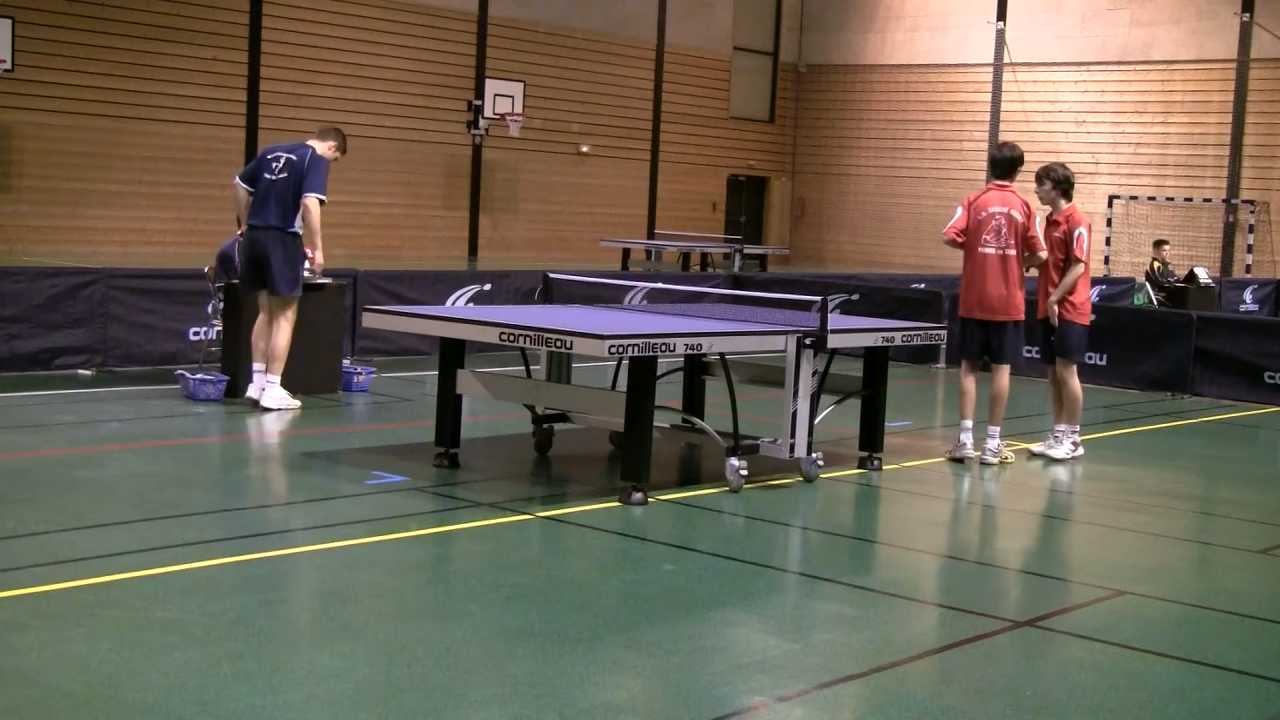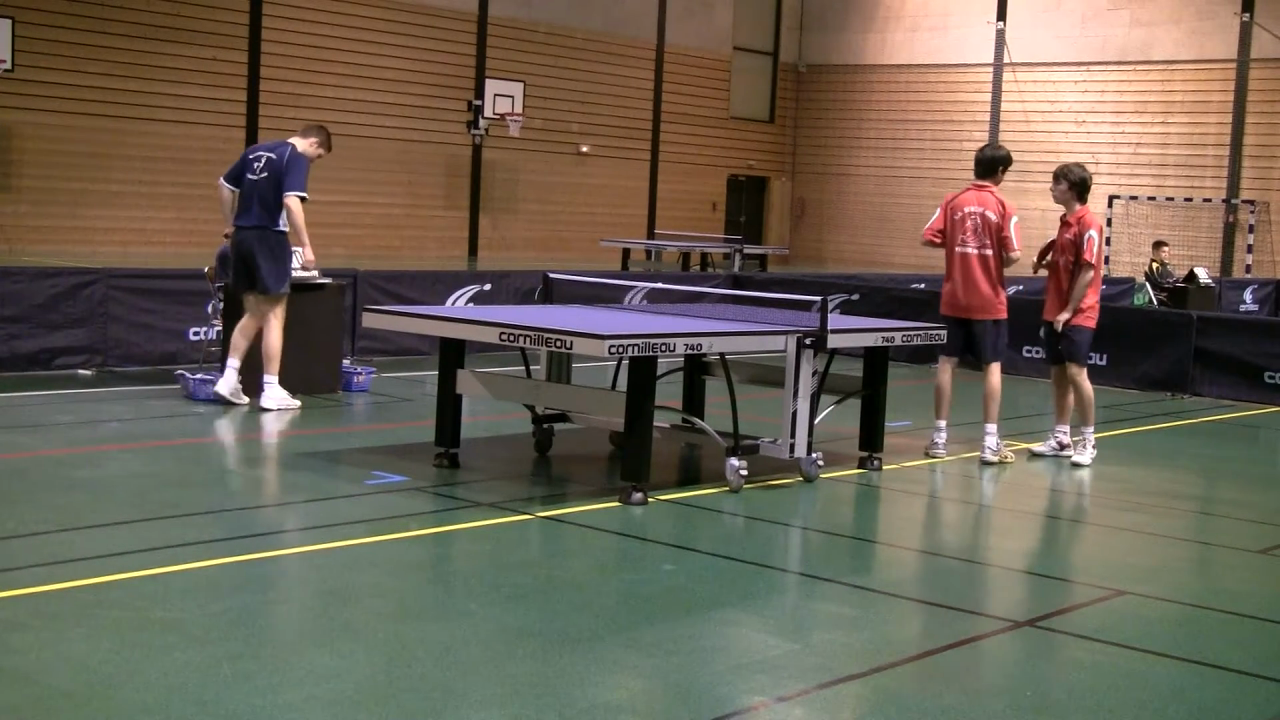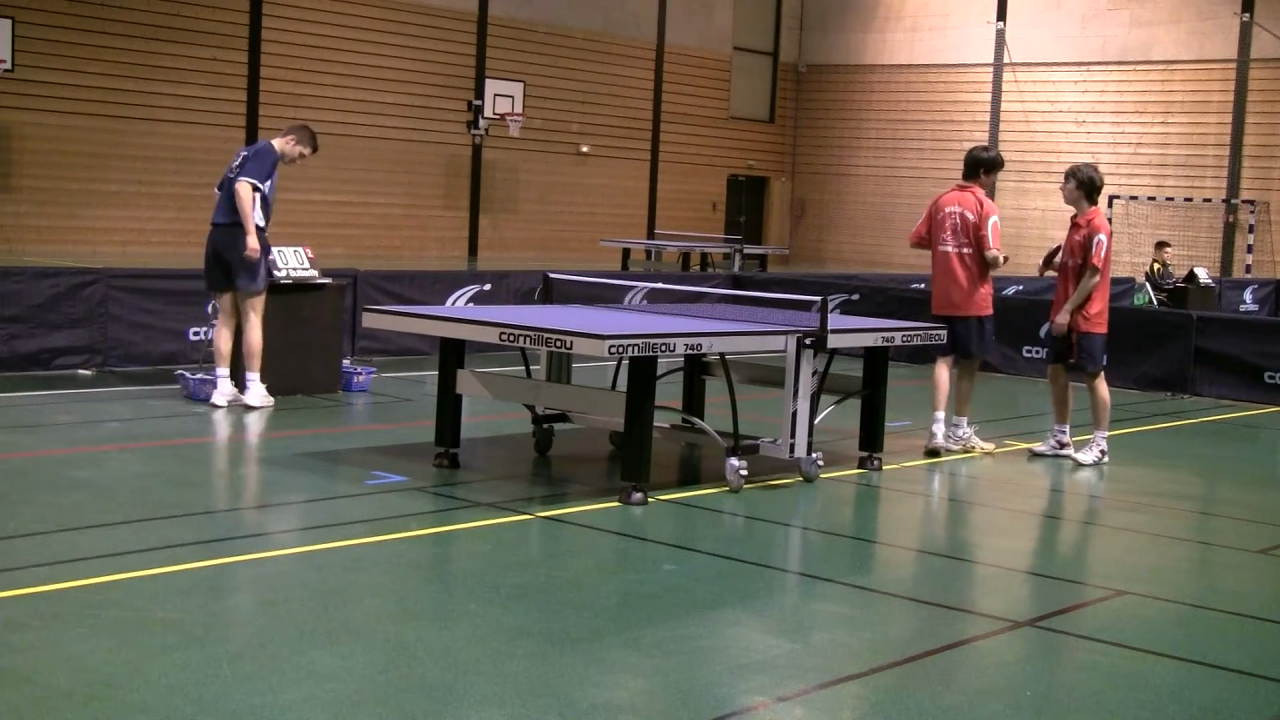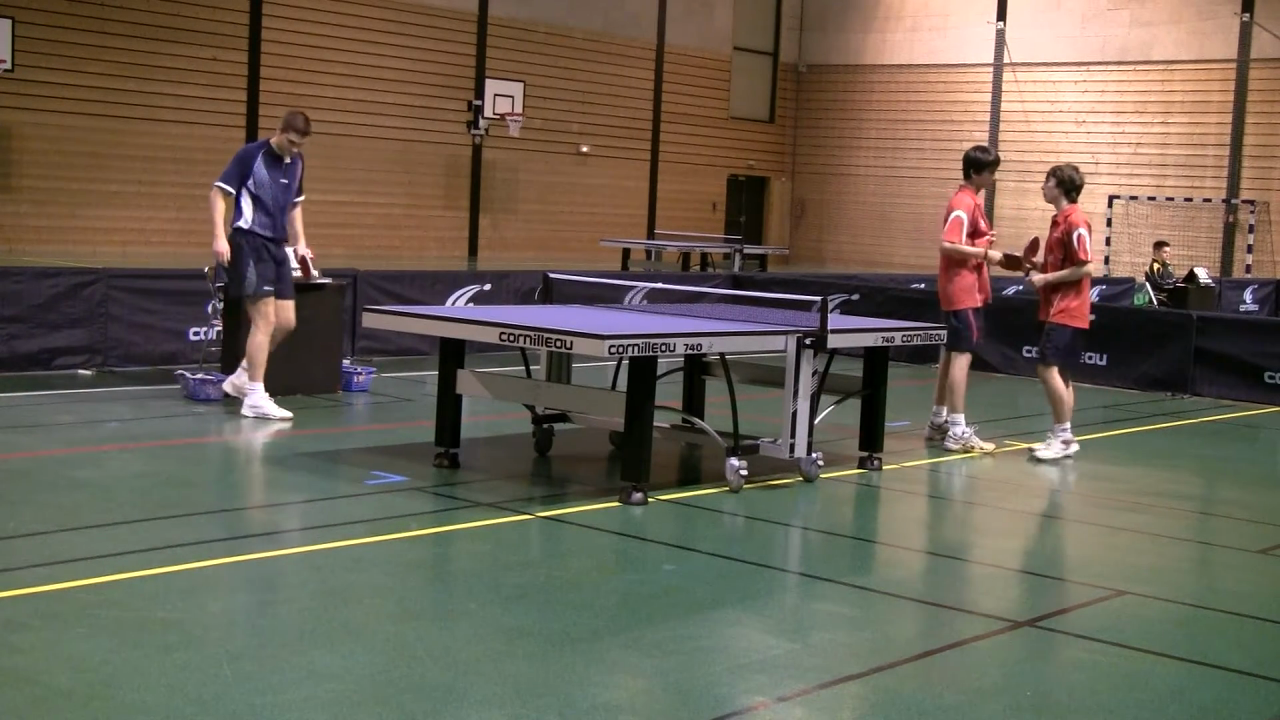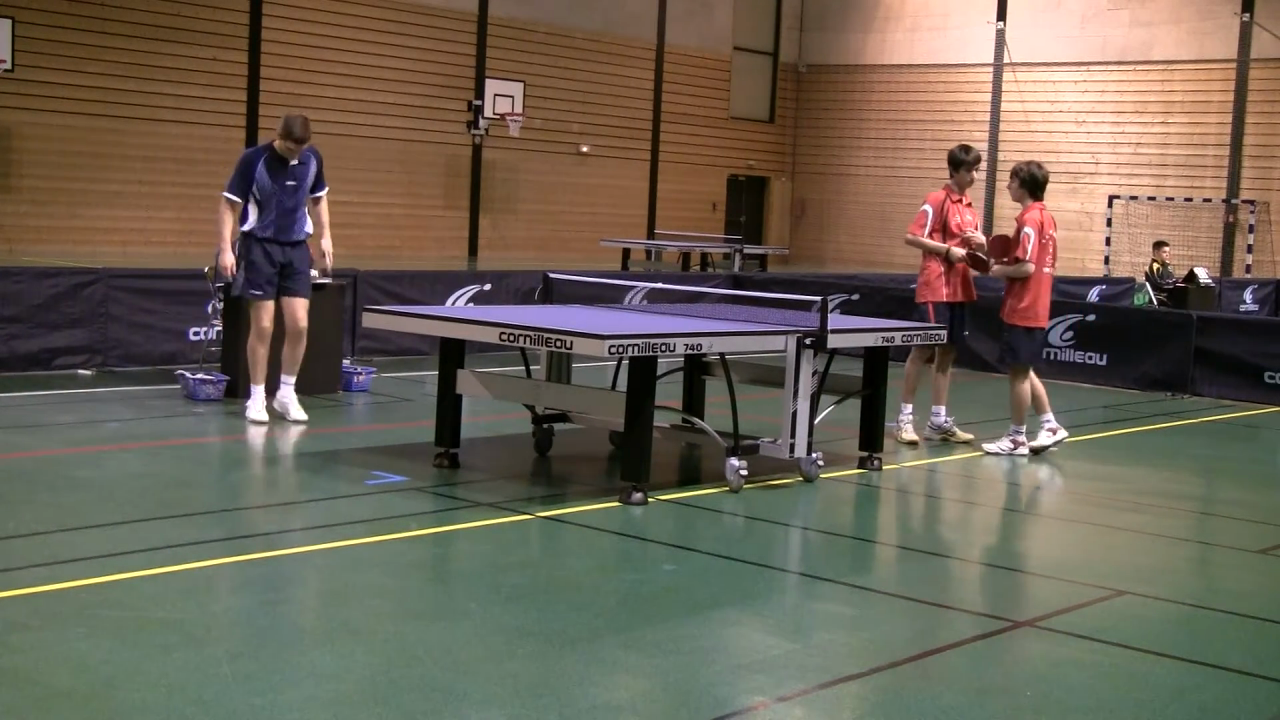
dt=0.7s
person 1, frame 1
left shoulder: (973, 201)
right shoulder: (1024, 207)
left elbow: (950, 238)
right elbow: (1040, 255)
left wrist: (974, 245)
left hip: (974, 300)
right hip: (1008, 302)
left knee: (969, 367)
right knee: (1001, 369)
left ankle: (965, 439)
right ankle: (992, 444)
person 1, frame 2
left shoulder: (953, 201)
right shoulder: (1003, 206)
left elbow: (929, 238)
right elbow: (1013, 255)
right wrist: (999, 260)
left hip: (954, 299)
right hip: (989, 301)
left knee: (946, 363)
right knee: (993, 367)
left ankle: (939, 436)
right ankle: (991, 441)
person 1, frame 3
left shoulder: (940, 201)
right shoulder: (985, 206)
left elbow: (917, 241)
right elbow: (991, 254)
right wrist: (999, 261)
left hip: (943, 297)
right hip: (974, 297)
left knee: (944, 360)
right knee: (969, 363)
left ankle: (938, 429)
right ankle: (959, 432)
person 1, frame 4
left shoulder: (968, 201)
right shoulder: (964, 203)
right elbow: (948, 245)
left wrist: (984, 244)
right wrist: (986, 253)
left hip: (966, 290)
right hip: (963, 291)
left knee: (952, 353)
right knee: (962, 355)
left ankle: (939, 421)
right ankle: (959, 431)
person 1, frame 5
left shoulder: (970, 205)
right shoulder: (937, 200)
left elbow: (975, 243)
right elbow: (911, 237)
left wrist: (979, 241)
right wrist: (947, 250)
left hip: (959, 289)
right hip: (934, 287)
left knee: (947, 352)
right knee: (922, 350)
left ankle: (939, 421)
right ankle: (905, 417)
person 2, frame 1
left shoulder: (1077, 221)
right shoulder: (1051, 221)
left elbow: (1078, 267)
left wrist: (1055, 299)
left hip: (1069, 309)
right hip: (1050, 309)
left knee: (1066, 371)
right knee: (1054, 373)
left ankle: (1073, 439)
right ankle: (1058, 435)
person 2, frame 2
left shoulder: (1089, 224)
right shoulder: (1065, 222)
left elbow: (1087, 271)
left wrist: (1070, 310)
right wrist: (1044, 263)
left hip: (1078, 313)
right hip: (1055, 312)
left knee: (1075, 372)
right knee: (1058, 375)
left ankle: (1088, 440)
right ankle: (1061, 438)
person 2, frame 3
left shoulder: (1097, 226)
right shoulder: (1076, 222)
left elbow: (1093, 276)
left wrist: (1068, 312)
right wrist: (1055, 266)
left hip: (1086, 318)
right hip: (1064, 315)
left knee: (1093, 378)
right knee: (1056, 374)
left ankle: (1100, 445)
right ankle: (1060, 438)
person 2, frame 4
left shoulder: (1075, 221)
right shoulder: (1059, 221)
left elbow: (1085, 268)
left wrist: (1045, 277)
right wrist: (1040, 267)
left hip: (1066, 312)
right hip: (1055, 310)
left knee: (1048, 370)
right knee: (1060, 373)
left ankle: (1062, 436)
right ankle: (1062, 436)
person 2, frame 5
left shoulder: (1028, 220)
right shoulder: (1045, 218)
left elbow: (1026, 268)
left wrist: (1000, 270)
right wrist: (1007, 263)
left hip: (1021, 310)
right hip: (1035, 309)
left knee: (1018, 372)
right knee: (1025, 371)
left ankle: (1017, 438)
right ankle: (1050, 426)
person 3, frame 1
left shoulder: (271, 151)
right shoulder: (316, 161)
left elbow: (240, 185)
right elbow: (309, 203)
left wrist: (246, 225)
right wrist: (317, 248)
left hip: (254, 237)
right hip: (282, 240)
left knee: (266, 313)
right knee: (284, 317)
left ankle: (258, 383)
right ankle: (273, 390)
person 3, frame 2
left shoulder: (255, 151)
right shoulder: (296, 159)
left elbow: (225, 186)
right elbow: (291, 202)
left wrist: (232, 225)
right wrist: (306, 245)
left hip: (242, 238)
right hip: (269, 240)
left knee: (254, 314)
right knee: (274, 317)
left ankle: (229, 379)
right ankle: (271, 390)
person 3, frame 3
left shoulder: (247, 153)
right shoulder: (267, 154)
left elbow: (221, 192)
right elbow: (241, 188)
right wrist: (251, 233)
left hip: (218, 235)
right hip: (240, 237)
left knee: (227, 316)
right knee: (253, 315)
left ankle: (223, 387)
right ankle: (254, 387)
person 3, frame 4
left shoulder: (297, 163)
right shoulder: (251, 155)
right elbow: (219, 192)
left wrist: (300, 240)
right wrist: (220, 236)
left hip: (278, 247)
right hip: (251, 244)
left knee: (286, 323)
right knee: (263, 322)
left ankle: (241, 377)
right ankle: (255, 398)
person 3, frame 5
left shoulder: (313, 158)
right shoulder: (254, 159)
left elbow: (318, 198)
right elbow: (230, 204)
left wrist: (324, 235)
right wrist: (225, 248)
left hip: (296, 248)
right hip: (259, 247)
left knee: (298, 324)
right knee: (262, 326)
left ankle: (286, 392)
right ankle: (257, 397)
